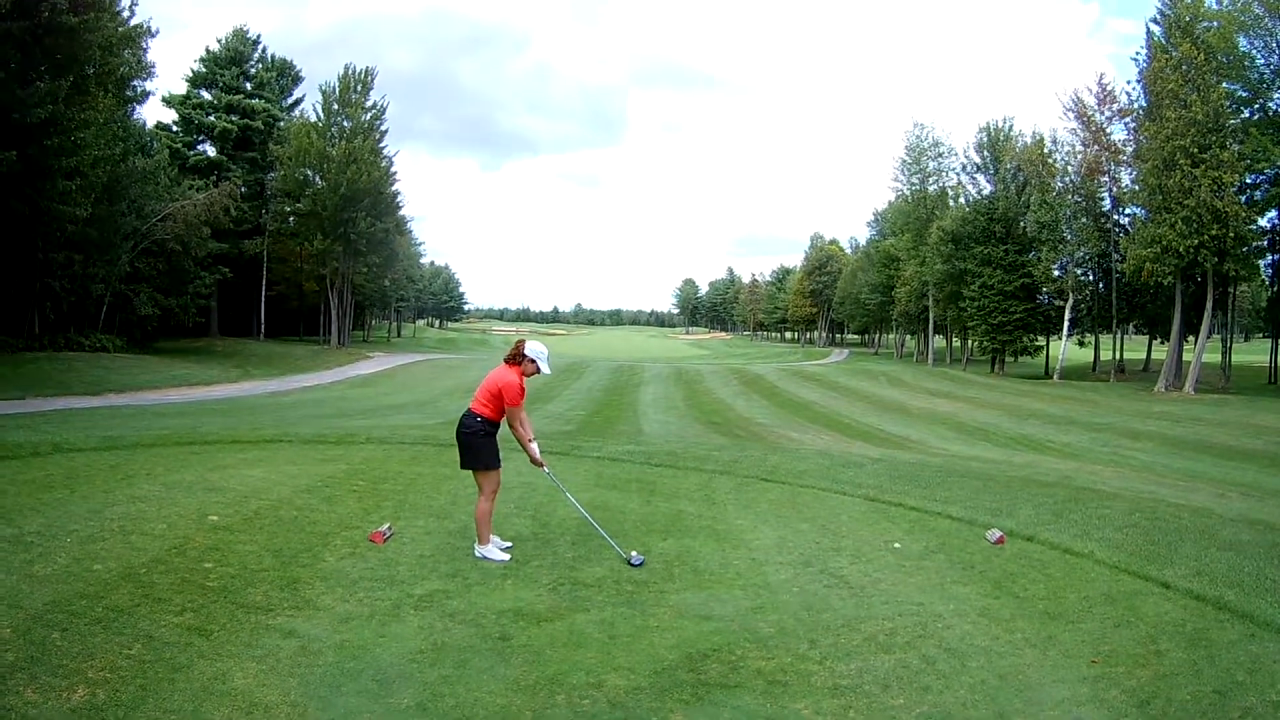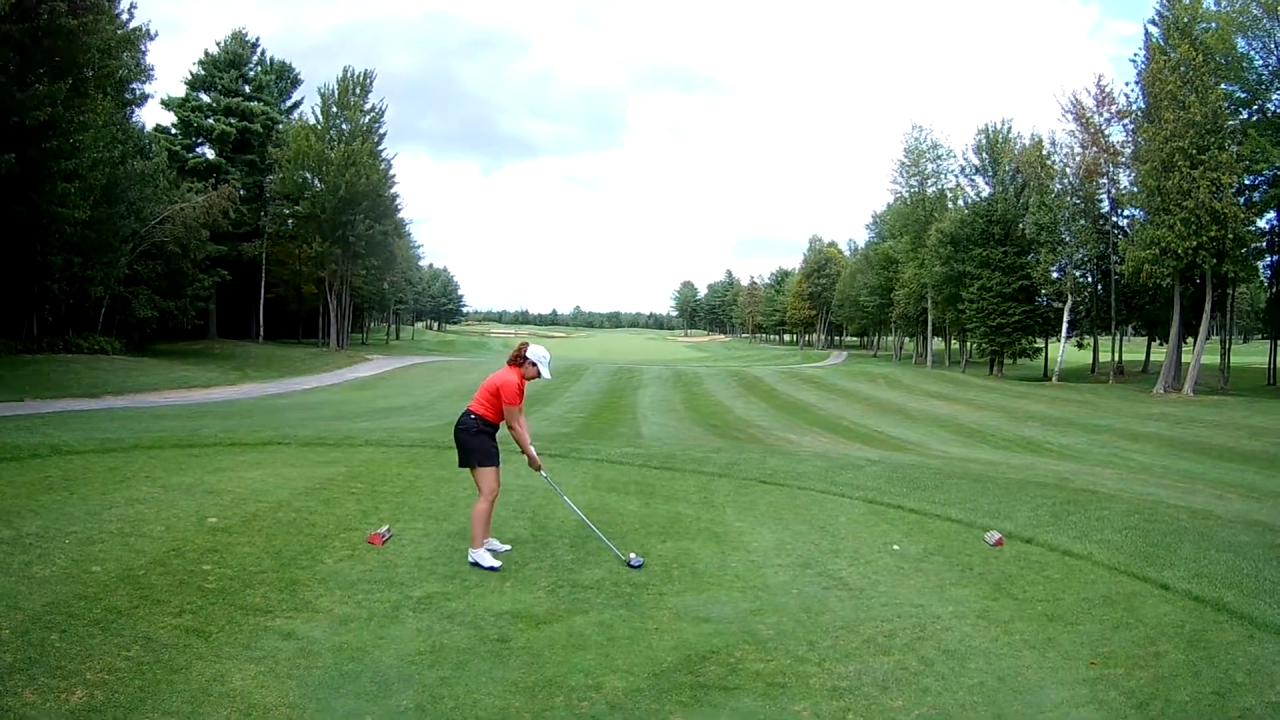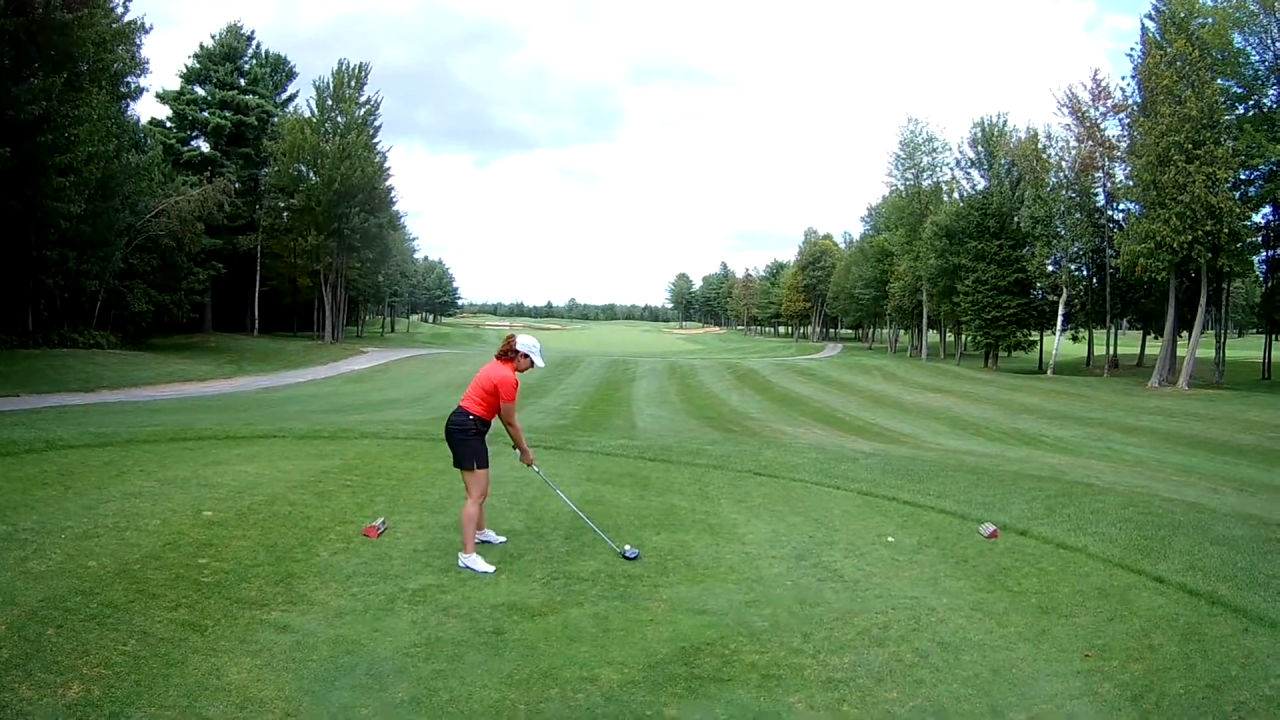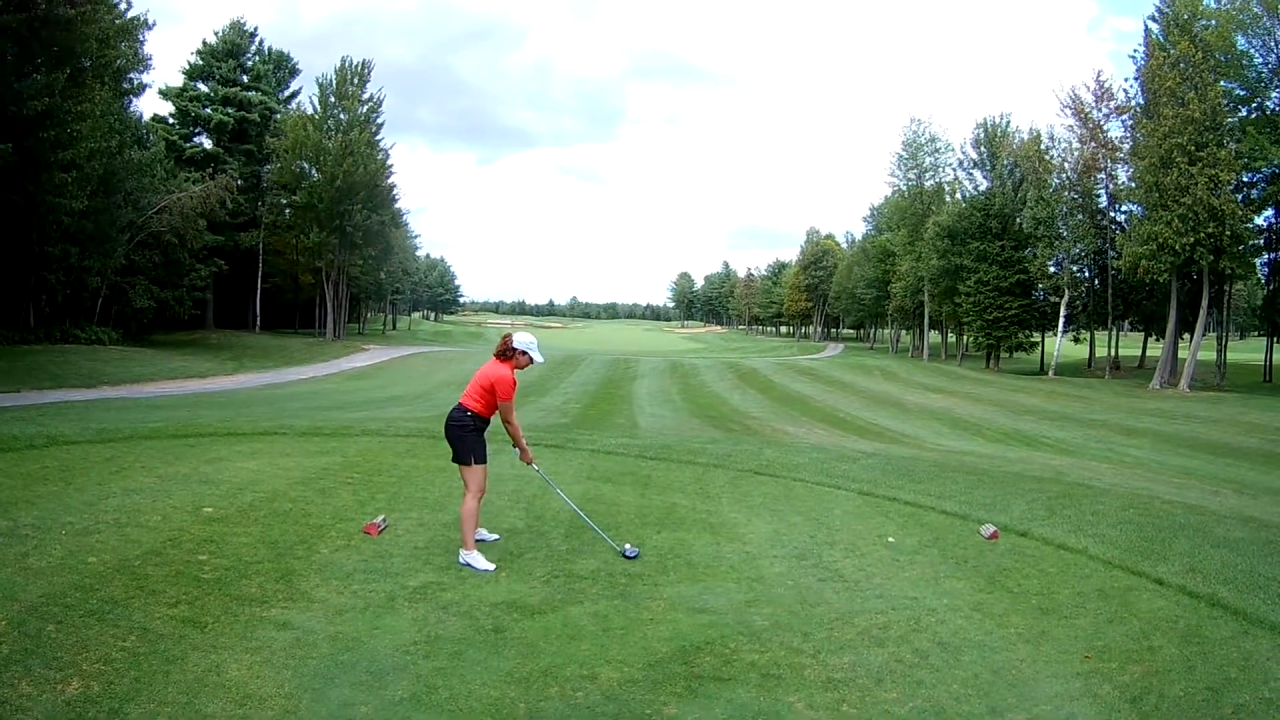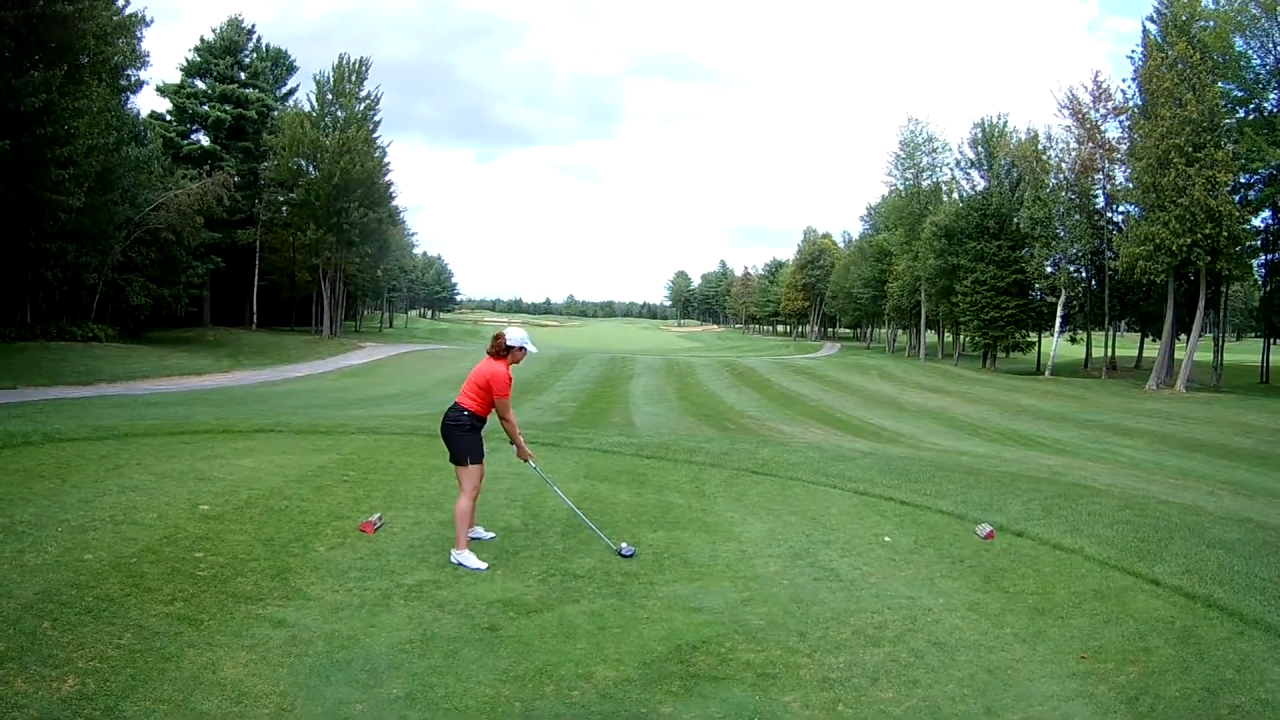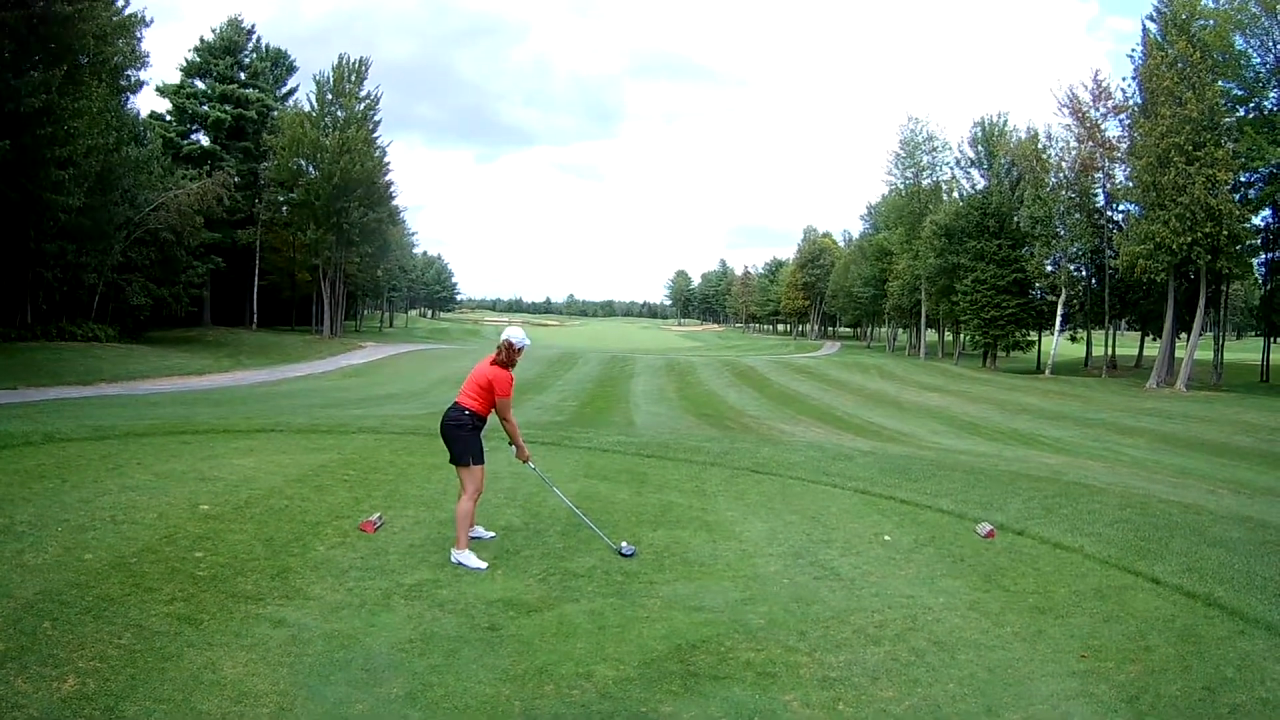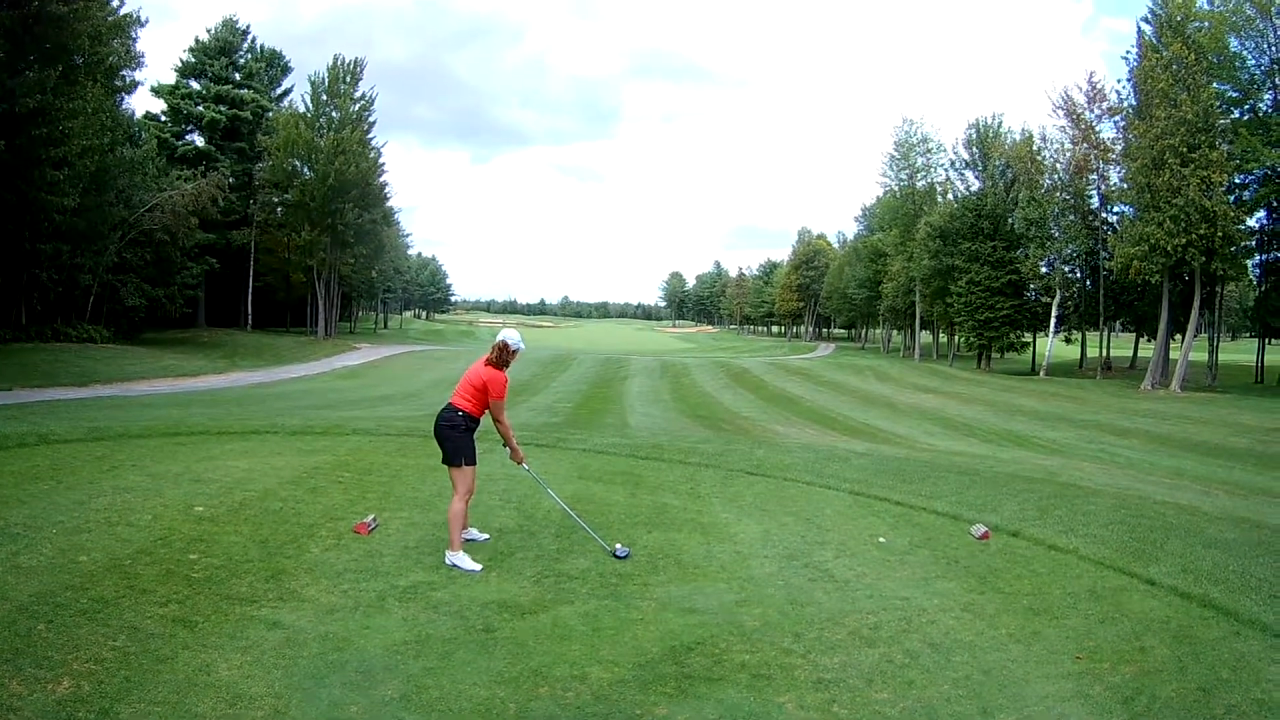
dt=0.4s
person 1, frame 1
left shoulder: (512, 373)
right shoulder: (511, 382)
left elbow: (520, 412)
right elbow: (514, 425)
left wrist: (533, 441)
right wrist: (531, 454)
left hip: (480, 429)
right hip: (477, 431)
left knee: (492, 487)
right knee: (488, 491)
left ankle: (486, 537)
right ankle: (483, 546)
person 1, frame 2
left shoulder: (516, 377)
right shoulder: (509, 381)
left elbow: (520, 416)
right elbow: (513, 425)
left wrist: (530, 447)
right wrist: (530, 456)
left hip: (484, 430)
right hip: (473, 430)
left knee: (493, 488)
right knee: (488, 492)
left ankle: (485, 539)
right ankle: (476, 549)
person 1, frame 3
left shoulder: (499, 366)
right shoulder: (507, 378)
left elbow: (503, 413)
right elbow: (510, 422)
left wrist: (519, 444)
right wrist: (525, 451)
left hip: (464, 425)
right hip: (467, 429)
left knee: (480, 486)
right knee: (477, 494)
left ankle: (480, 531)
right ankle: (467, 555)
person 1, frame 4
left shoulder: (502, 366)
right shoulder: (503, 376)
left elbow: (509, 410)
right elbow: (508, 420)
left wrist: (522, 440)
right wrist: (523, 449)
left hip: (468, 424)
right hip: (465, 427)
left knee: (478, 481)
right knee: (475, 490)
left ankle: (474, 530)
right ankle: (468, 551)
person 1, frame 5
left shoulder: (496, 364)
right shoulder: (499, 373)
left elbow: (505, 410)
right elbow: (505, 417)
left wrist: (517, 439)
right wrist: (520, 446)
left hip: (464, 423)
right hip: (462, 426)
left knee: (475, 480)
right knee: (470, 489)
left ankle: (470, 528)
right ankle: (460, 551)
person 1, frame 6
left shoulder: (494, 362)
right shoulder: (502, 375)
left elbow: (503, 411)
right elbow: (506, 417)
left wrist: (516, 440)
right wrist: (520, 447)
left hip: (460, 422)
right hip: (463, 426)
left knee: (472, 482)
right knee: (472, 490)
left ankle: (470, 528)
right ankle: (460, 550)
person 1, frame 7
left shoulder: (488, 363)
right shoulder: (496, 376)
left elbow: (497, 412)
right elbow: (499, 418)
left wrist: (511, 439)
right wrist: (514, 449)
left hip: (454, 422)
right hip: (456, 426)
left knee: (465, 483)
right knee: (463, 491)
left ankle: (463, 530)
right ankle: (454, 552)
